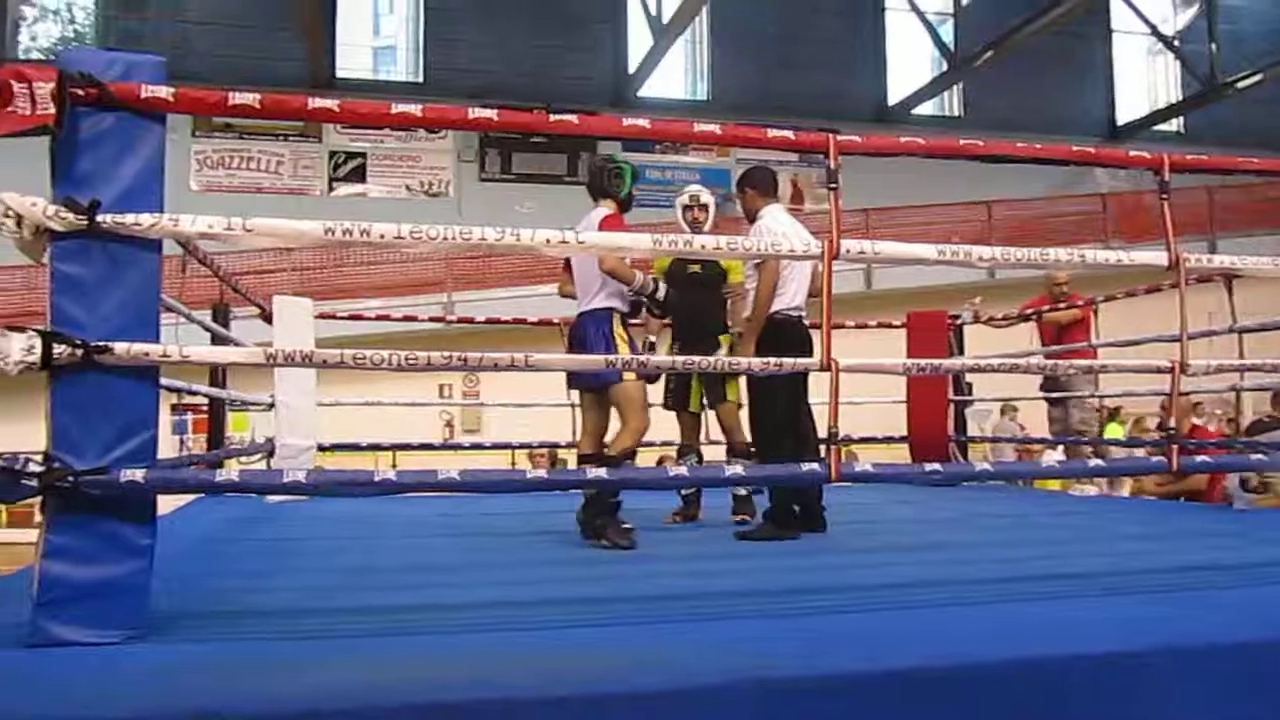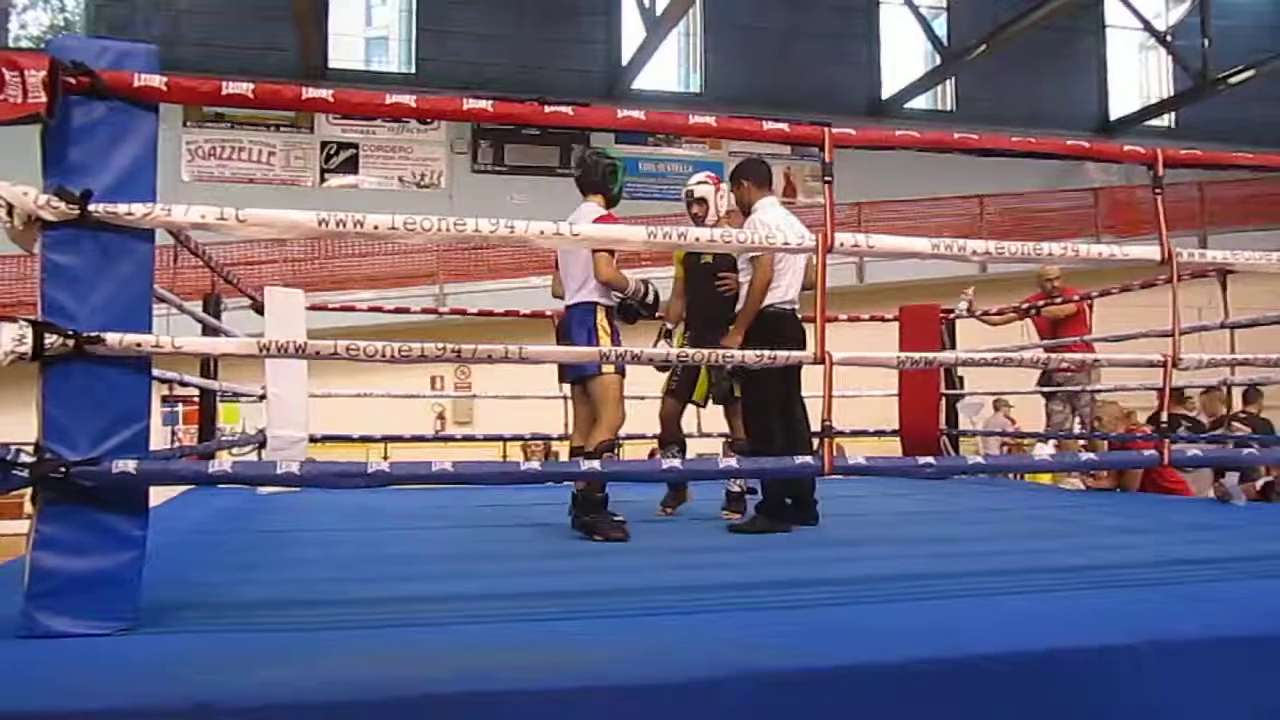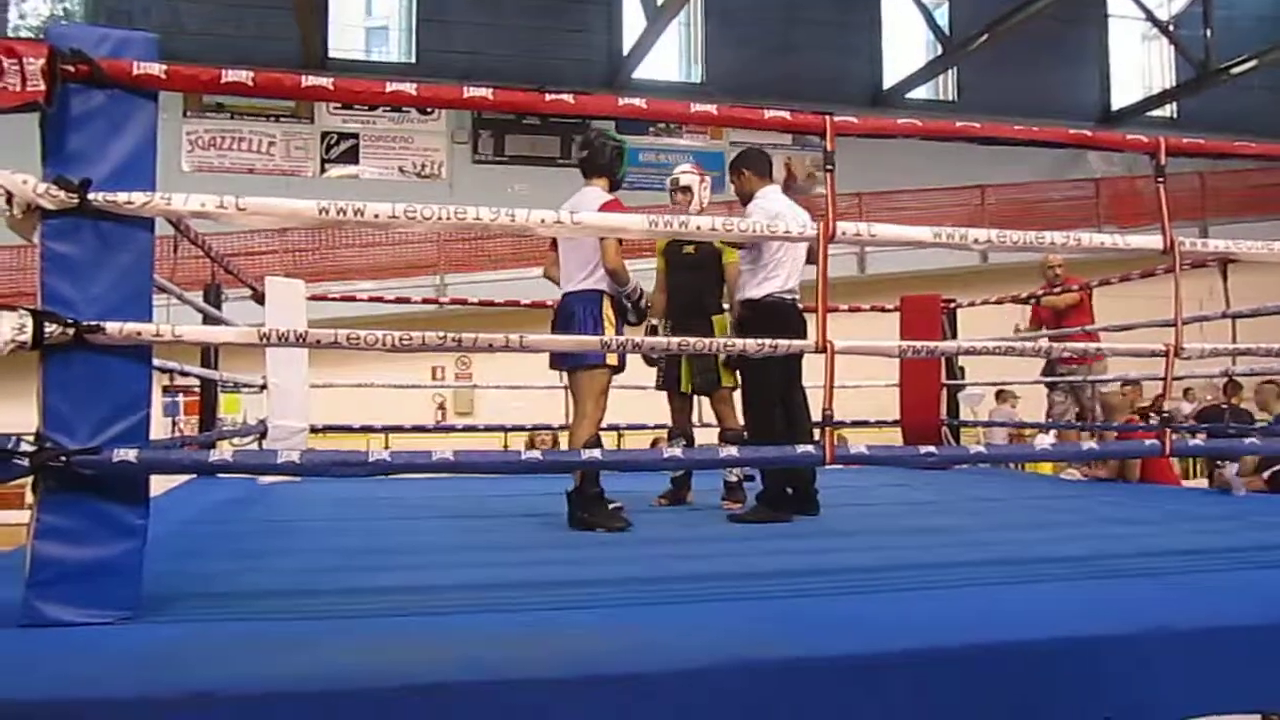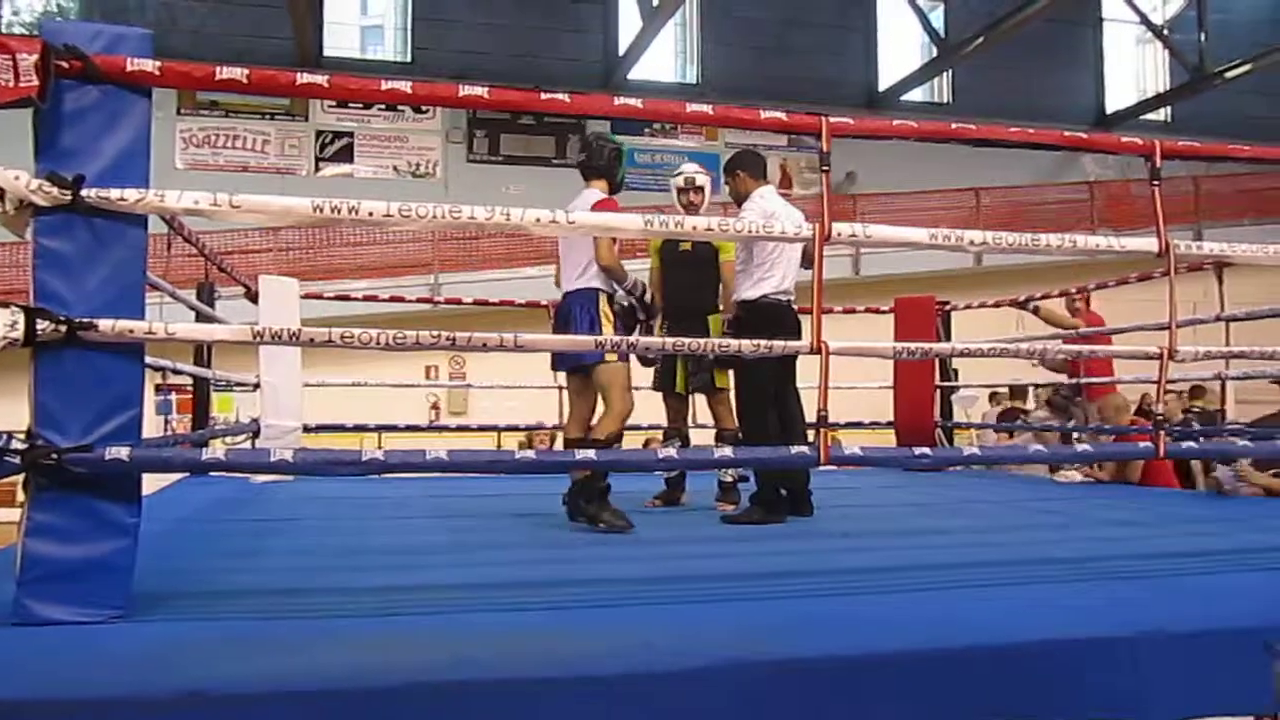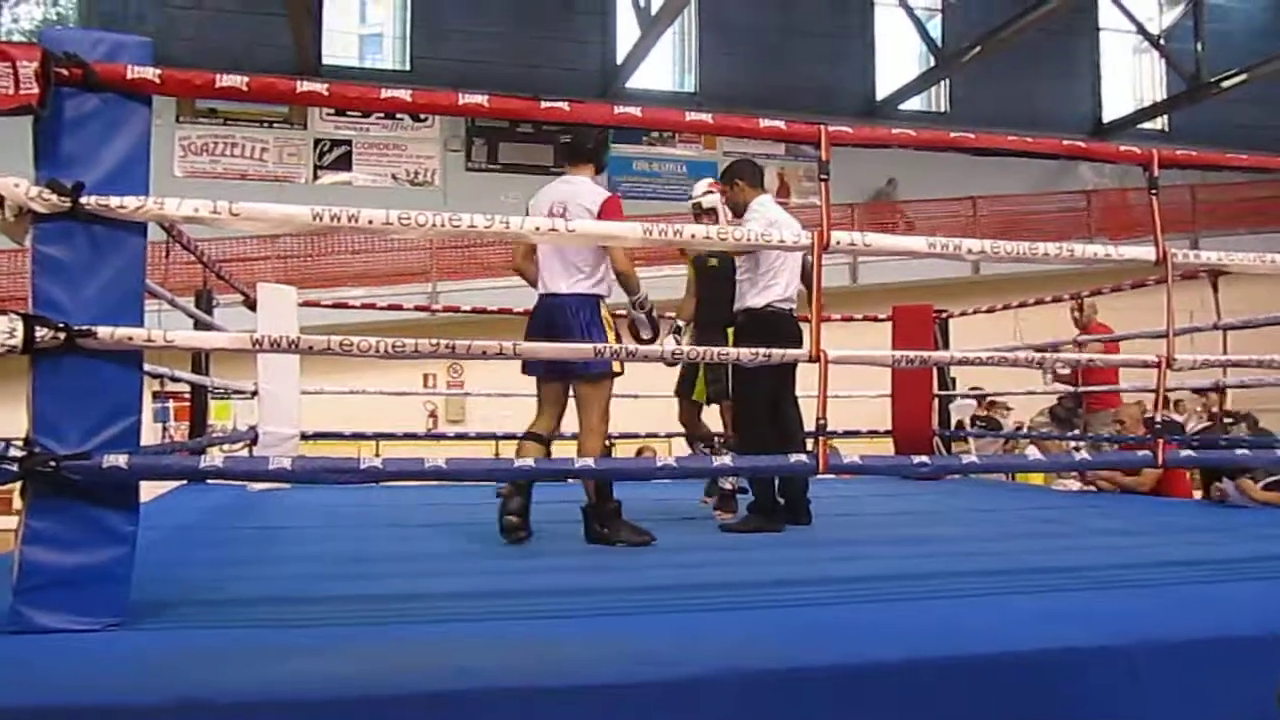
dt=0.7s
person 1, frame 1
left shoulder: (583, 227)
right shoulder: (610, 218)
left elbow: (568, 285)
right elbow: (610, 263)
right wrist: (647, 285)
left hip: (584, 326)
right hip: (606, 326)
left knee: (593, 428)
right knee: (636, 421)
left ankle: (593, 511)
right ankle: (600, 509)
person 1, frame 2
left shoulder: (570, 223)
right shoulder: (602, 219)
right elbow: (605, 274)
right wrist: (637, 290)
left hip: (572, 319)
right hip: (593, 320)
left knee: (584, 422)
right knee: (610, 417)
left ankle: (583, 505)
right ankle: (591, 505)
person 1, frame 3
left shoulder: (567, 207)
right shoulder: (608, 204)
left elbow: (550, 268)
right elbow: (612, 262)
right wrist: (633, 294)
left hip: (569, 308)
right hip: (595, 308)
left knee: (582, 411)
right knee: (591, 412)
left ankle: (586, 497)
right ankle: (585, 503)
person 1, frame 4
left shoulder: (572, 208)
right shoulder: (603, 203)
right elbow: (605, 259)
right wrist: (636, 291)
left hip: (570, 306)
right hip: (592, 306)
left knee: (580, 411)
right knee: (619, 405)
left ankle: (579, 493)
right ankle: (591, 493)
person 1, frame 5
left shoulder: (540, 198)
right shoulder: (602, 200)
left elbow: (521, 263)
right elbow: (620, 264)
right wrist: (642, 305)
left hip: (546, 310)
right hip: (584, 311)
left knee: (546, 416)
right knee: (593, 424)
left ankle: (516, 497)
right ankle: (602, 518)
person 2, frame 1
left shoulder: (766, 225)
right shoulder: (798, 228)
left elbow: (768, 282)
left wrist: (749, 338)
left hip: (773, 332)
right hip: (796, 330)
left knee: (772, 426)
right knee: (797, 422)
left ankle: (781, 517)
right ankle: (809, 512)
person 2, frame 2
left shoulder: (760, 218)
right shoulder: (792, 221)
left elbow: (764, 276)
left wrist: (738, 330)
left hip: (765, 325)
right hip: (789, 323)
left knee: (764, 419)
right knee: (790, 414)
left ankle: (774, 510)
right ankle: (802, 504)
person 2, frame 3
left shoulder: (764, 205)
right shoulder: (796, 211)
right elbow: (813, 253)
left hip: (763, 313)
right hip: (788, 312)
left knee: (764, 408)
right knee: (790, 403)
left ankle: (775, 500)
right ankle: (803, 494)
person 2, frame 4
left shoulder: (758, 205)
right shoulder: (792, 212)
right elbow: (809, 256)
left hip: (757, 314)
right hip: (783, 313)
left knee: (757, 409)
right knee: (785, 403)
left ankle: (768, 500)
right ankle: (797, 494)
person 2, frame 5
left shoulder: (758, 212)
right shoulder: (785, 219)
left elbow: (743, 245)
right elbow: (807, 272)
left hip: (761, 323)
right hip: (785, 323)
left knee: (751, 417)
right knee: (784, 414)
left ankle: (767, 509)
right ankle: (796, 503)
person 3, frame 1
left shoulder: (727, 255)
right shoulder: (667, 258)
left elbow: (738, 304)
left wrist: (736, 340)
right wrist: (649, 344)
left hip: (717, 345)
right hip: (682, 348)
left knee: (729, 419)
right knee: (688, 429)
left ankle: (742, 499)
right ankle: (690, 502)
person 3, frame 2
right shoulder: (685, 247)
right wrist: (666, 333)
left hip: (728, 338)
right hip: (693, 338)
left knee: (736, 417)
right knee: (669, 414)
left ankle: (736, 496)
right ankle: (676, 487)
person 3, frame 3
right shoulder: (666, 240)
left elbow: (735, 286)
right wrist: (652, 328)
left hip: (711, 328)
right hip: (675, 330)
left knee: (723, 404)
right knee: (679, 410)
left ankle: (734, 485)
right ankle: (680, 485)
person 3, frame 4
left shoulder: (719, 234)
right shoulder: (661, 238)
left elbow: (730, 285)
right elbow: (656, 289)
left hip: (707, 327)
right hip: (671, 329)
left knee: (719, 404)
right knee: (674, 410)
left ankle: (728, 485)
right ankle: (674, 485)
person 3, frame 5
right shoulder: (696, 249)
right wrist: (677, 328)
left hip: (732, 338)
right hip: (701, 338)
left knee: (731, 416)
right knee: (688, 416)
left ankle: (728, 493)
right ankle: (717, 475)
